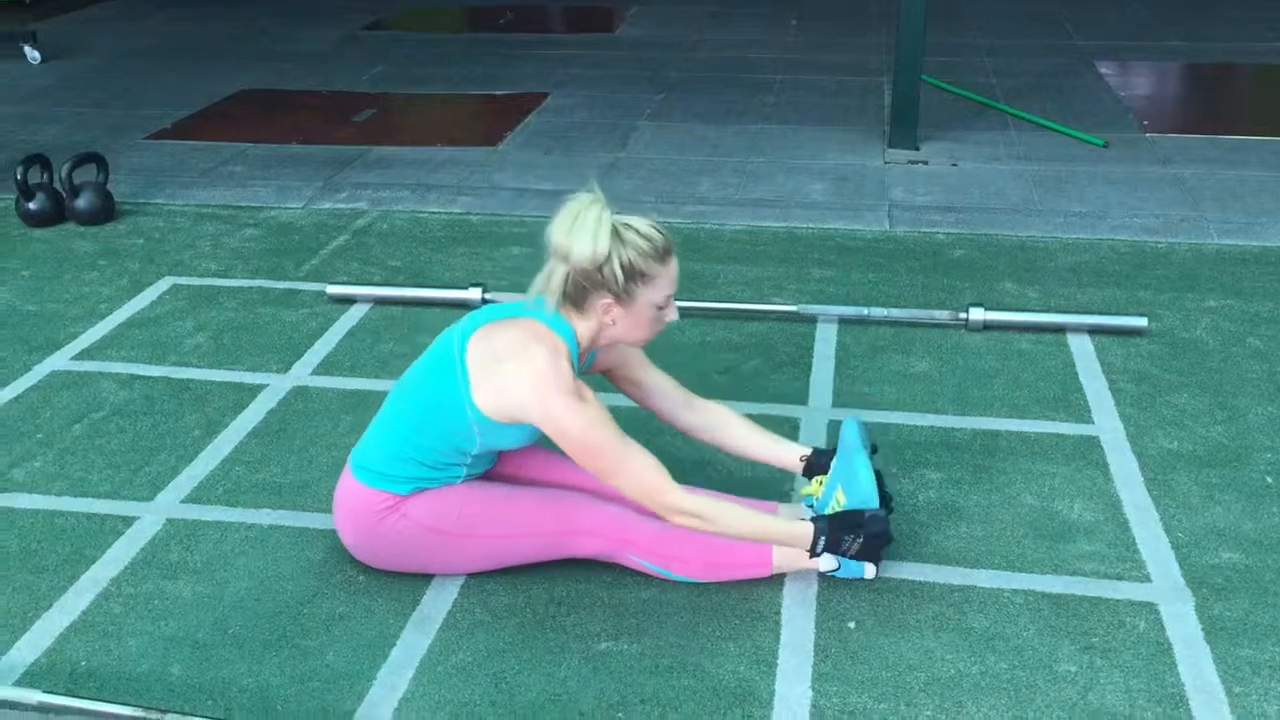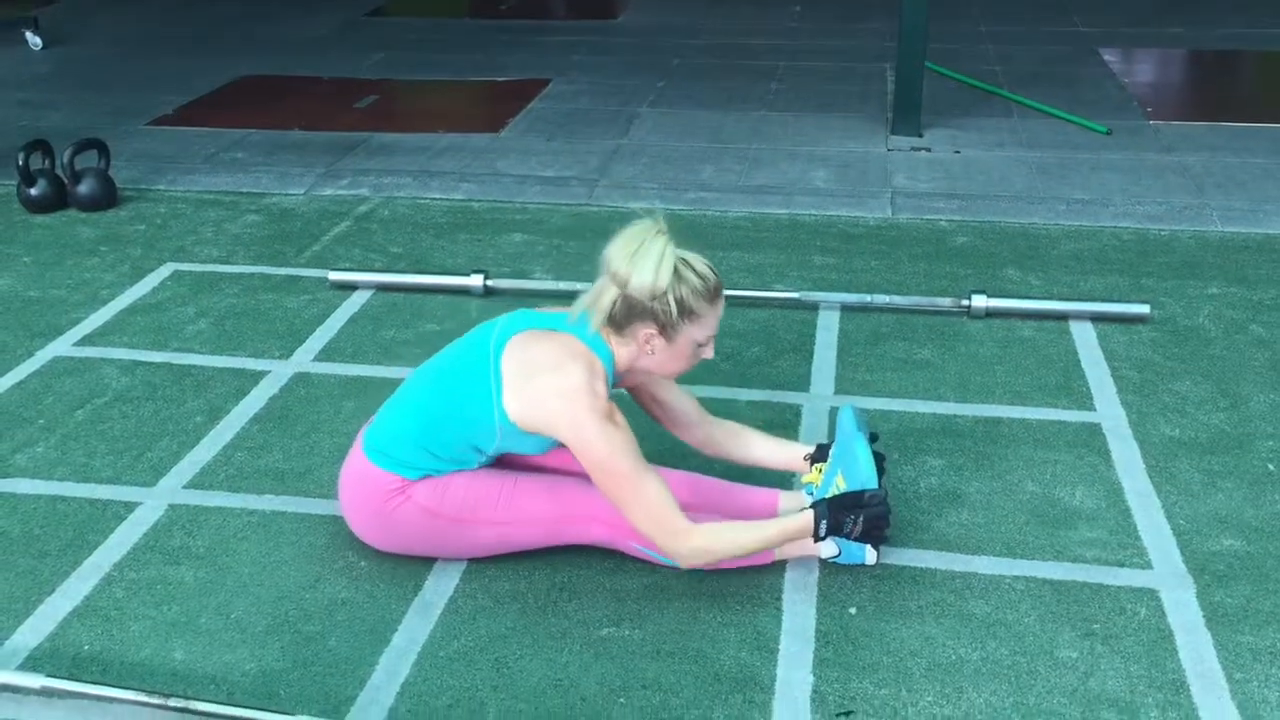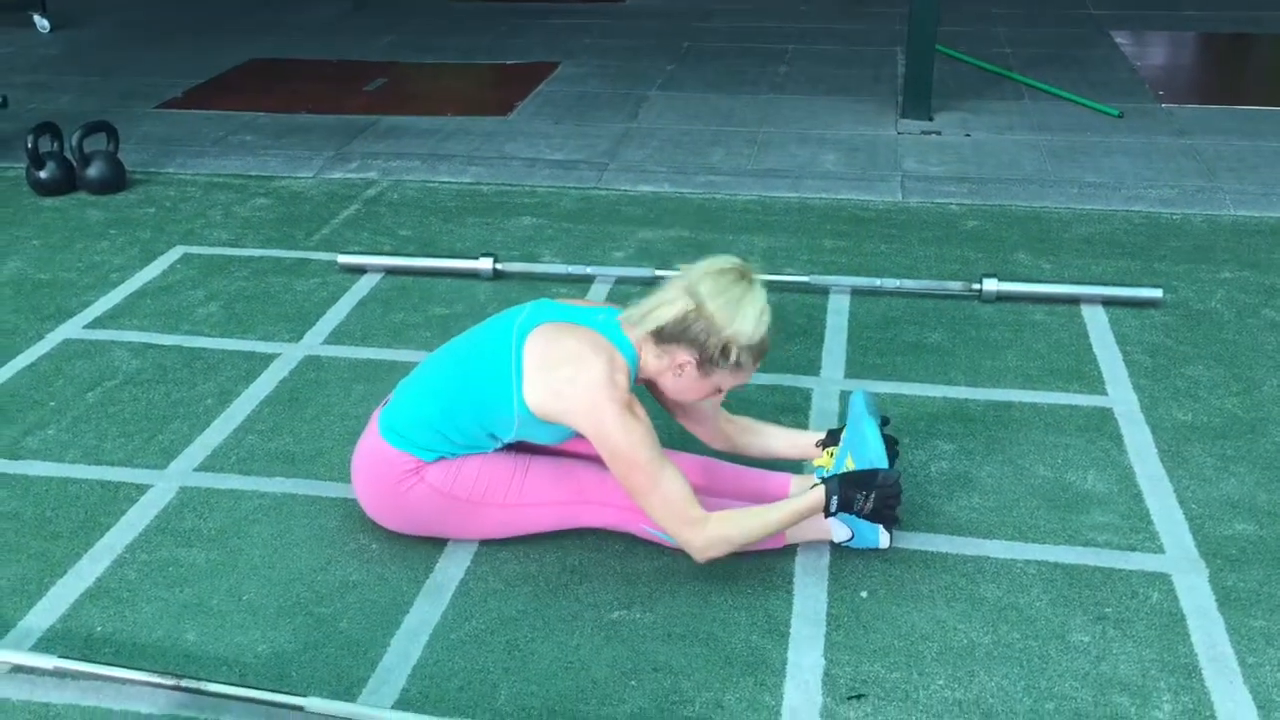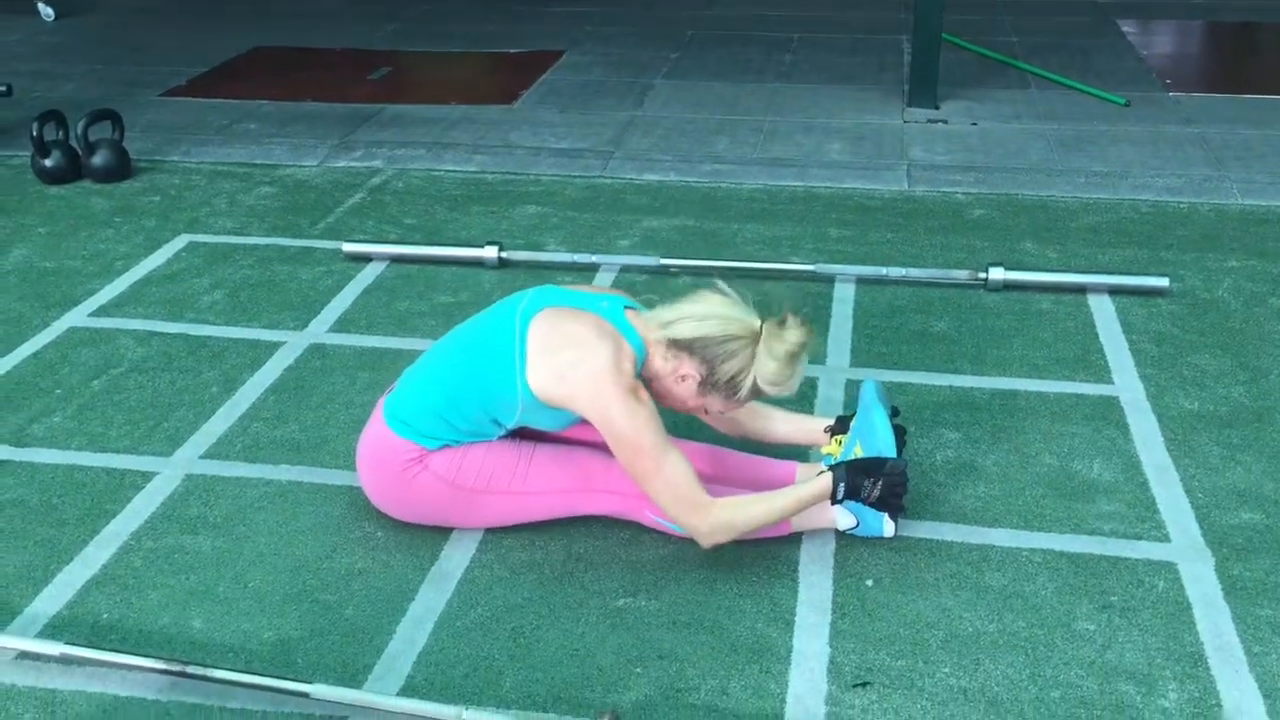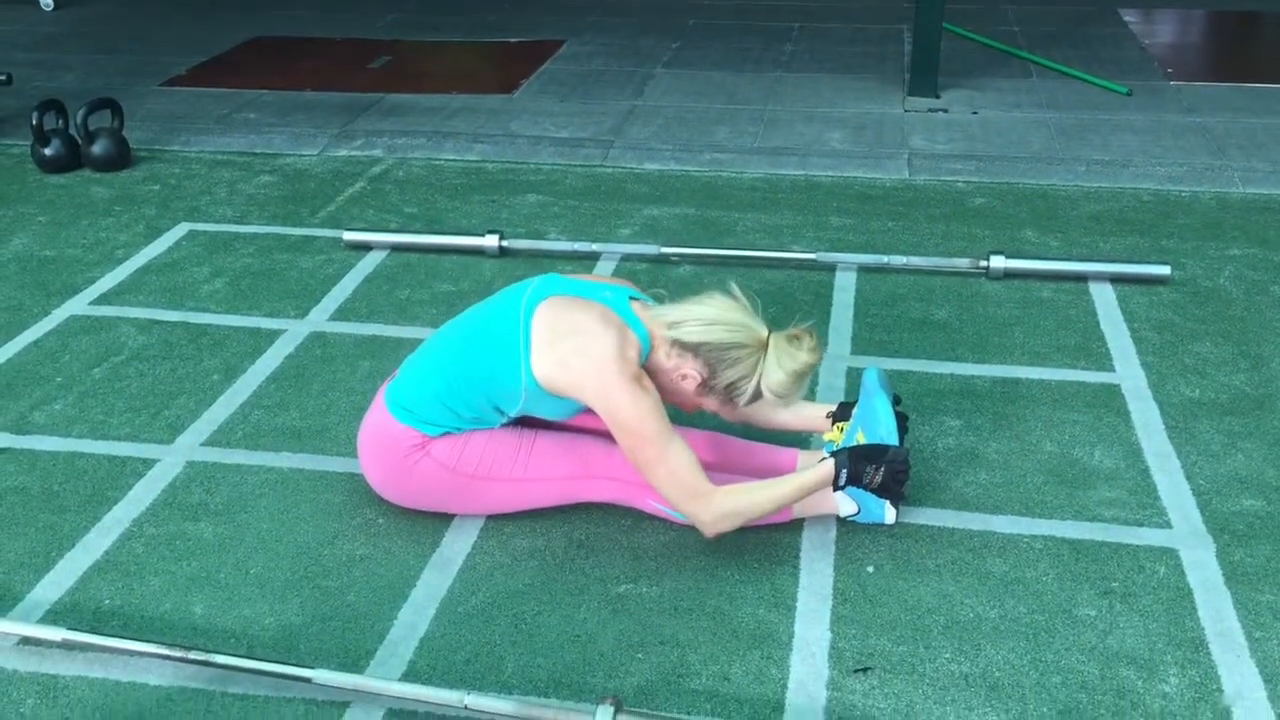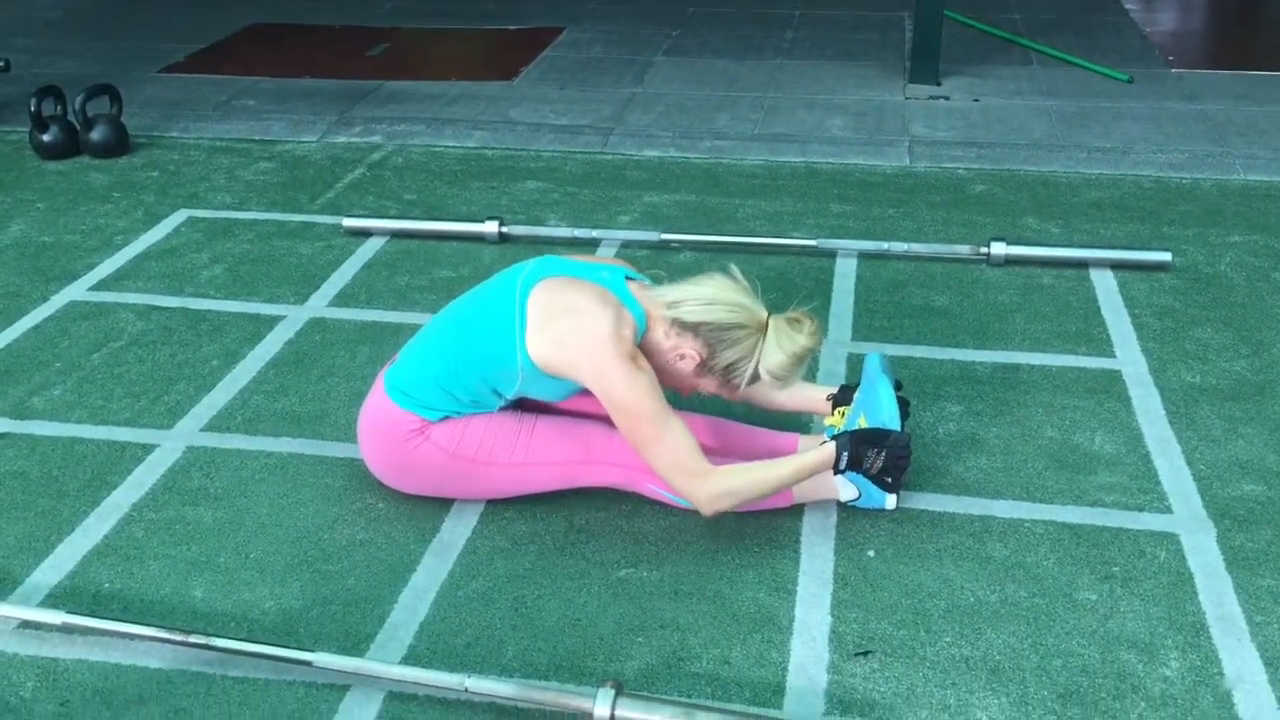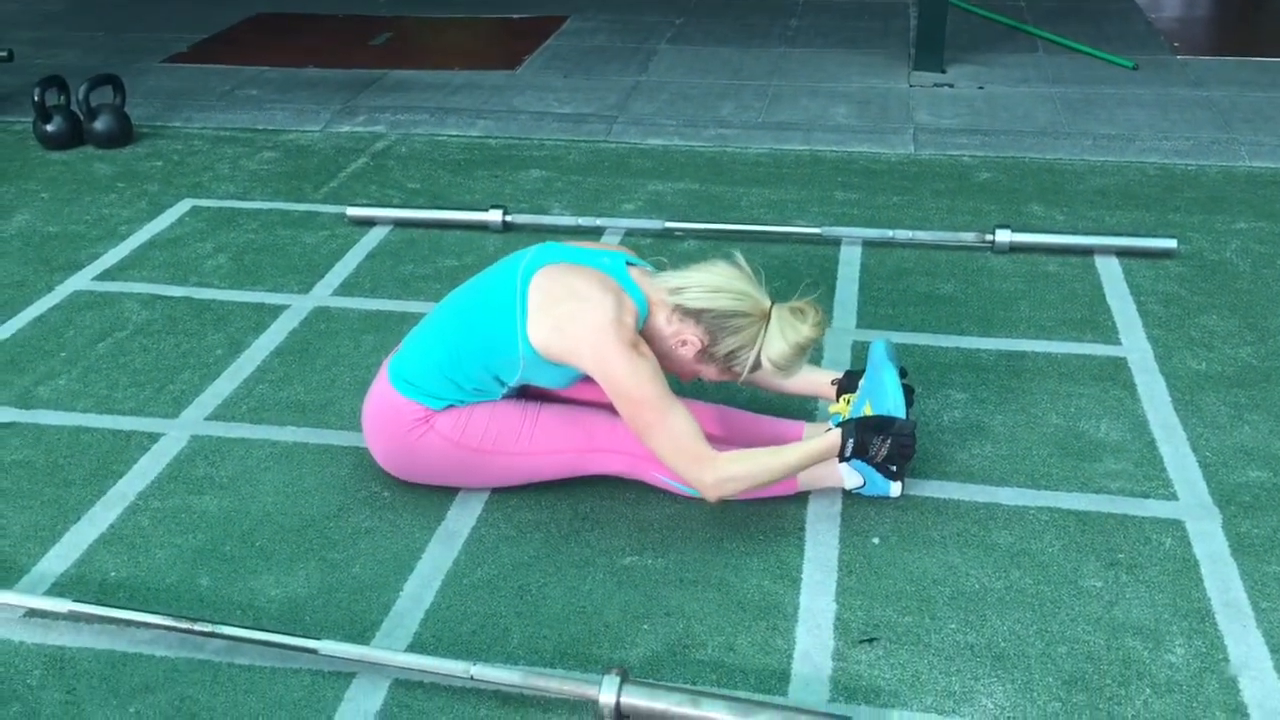
dt=0.5s
person 1, frame 1
left shoulder: (582, 331)
right shoulder: (545, 376)
left elbow: (695, 413)
right elbow: (677, 509)
left wrist: (807, 460)
right wrist: (815, 536)
right hip: (387, 511)
left knee: (617, 492)
right knee: (600, 528)
left ankle: (801, 513)
right ankle: (818, 556)
person 1, frame 2
left shoulder: (606, 339)
right shoulder: (579, 395)
left elbow: (708, 432)
right elbow: (683, 545)
left wrist: (814, 456)
right wrist: (817, 523)
left hip: (424, 451)
right hip: (391, 495)
left knee: (631, 484)
right knee: (603, 514)
left ankle: (803, 499)
person 1, frame 3
left shoulder: (632, 332)
right shoulder: (604, 390)
left elbow: (723, 432)
right elbow: (700, 538)
left wrist: (823, 444)
right wrist: (826, 498)
left hip: (431, 426)
right hip: (402, 474)
left knee: (648, 468)
right knee: (614, 500)
person 1, frame 4
left shoulder: (633, 322)
right shoulder: (609, 379)
left elbow: (733, 419)
right elbow: (704, 523)
left wrist: (831, 431)
right wrist: (833, 485)
left hip: (434, 415)
right hip: (408, 464)
left knee: (651, 456)
right knee: (618, 487)
person 1, frame 5
left shoulder: (636, 312)
right shoulder: (616, 371)
left elbow: (733, 404)
right elbow: (709, 512)
left wrist: (832, 416)
right wrist: (835, 469)
left hip: (435, 399)
right hip: (409, 448)
left knee: (657, 445)
right knee: (620, 472)
person 1, frame 6
left shoulder: (631, 292)
right shoulder: (609, 351)
left elbow: (736, 381)
right elbow: (705, 492)
left wrist: (833, 400)
right wrist: (835, 457)
left hip: (434, 383)
right hip: (409, 435)
left knee: (653, 425)
right knee: (618, 457)
left ankle: (817, 449)
person 1, frame 7
left shoulder: (633, 279)
right shoulder: (612, 339)
left elbow: (740, 360)
right elbow: (709, 478)
left wrist: (837, 385)
right wrist: (841, 443)
left hip: (443, 373)
right hip: (412, 424)
left knee: (658, 414)
right knee: (623, 445)
left ankle: (824, 437)
